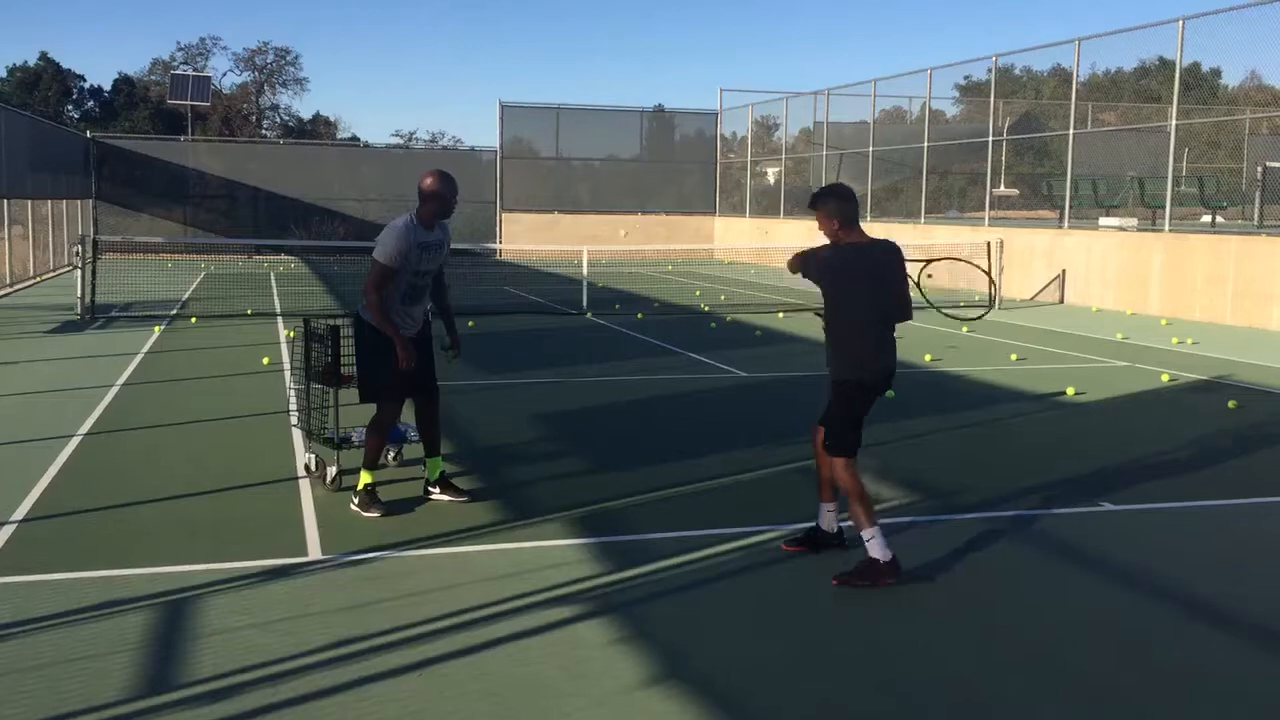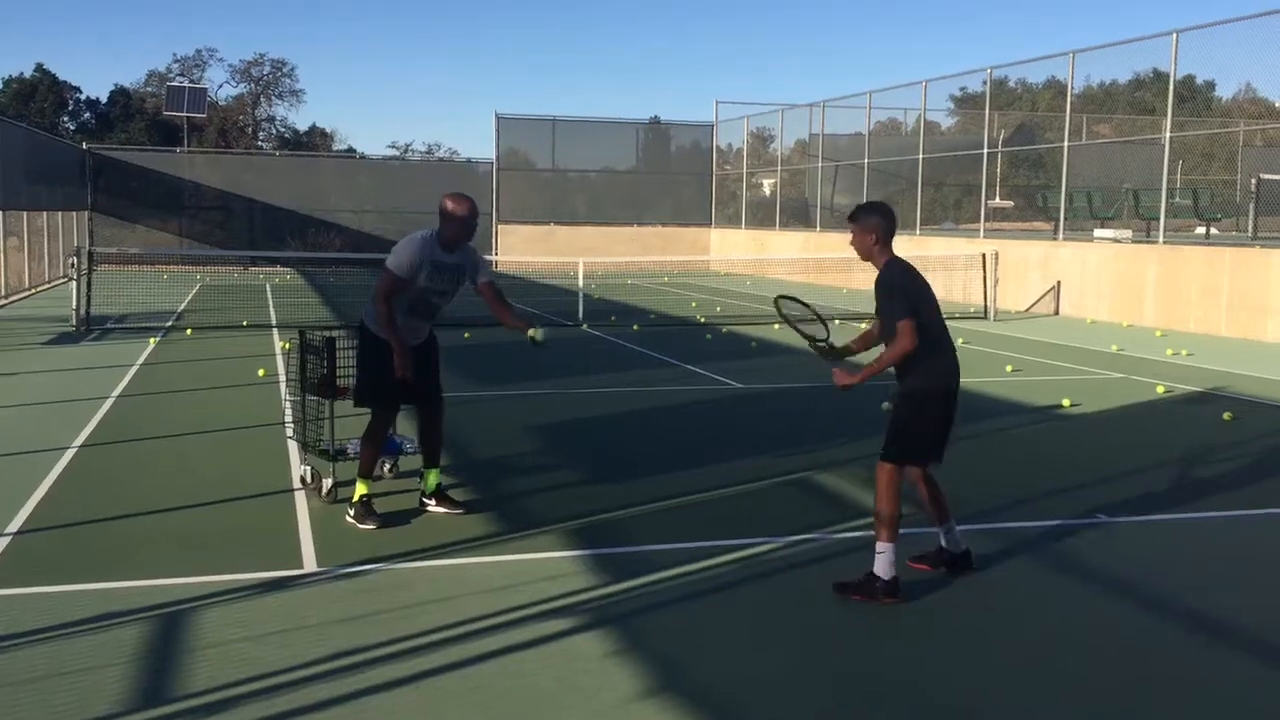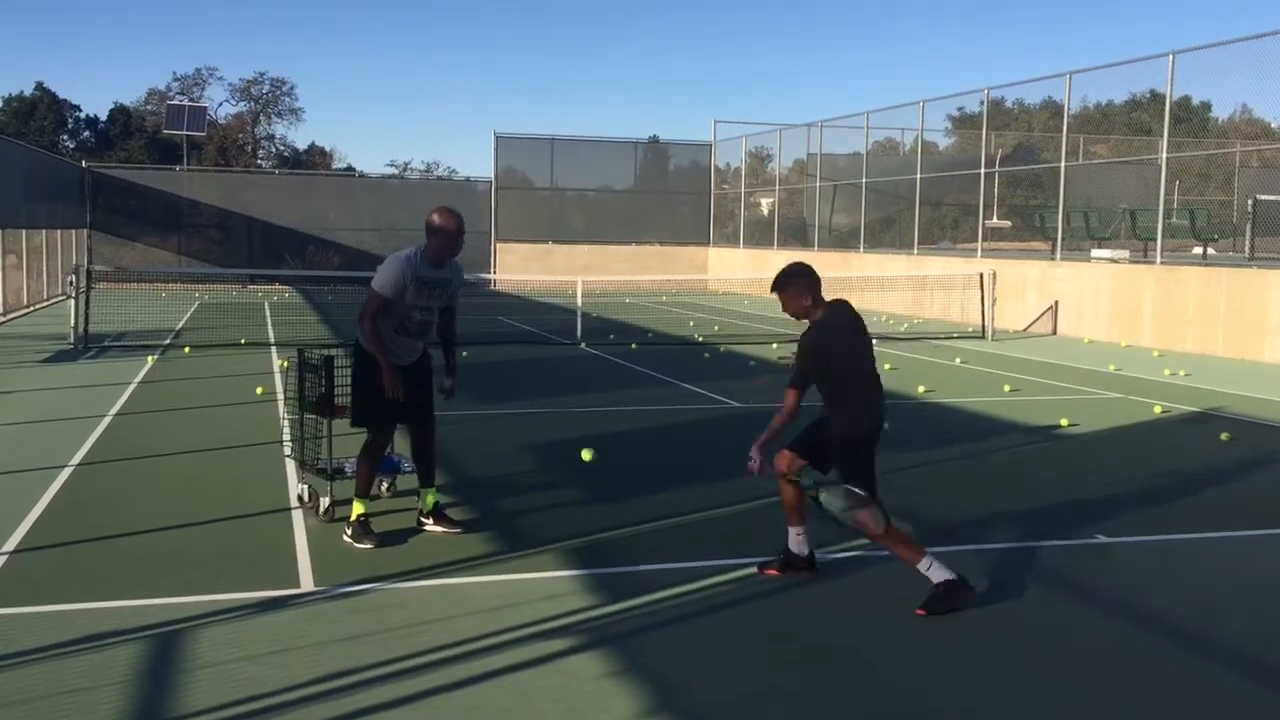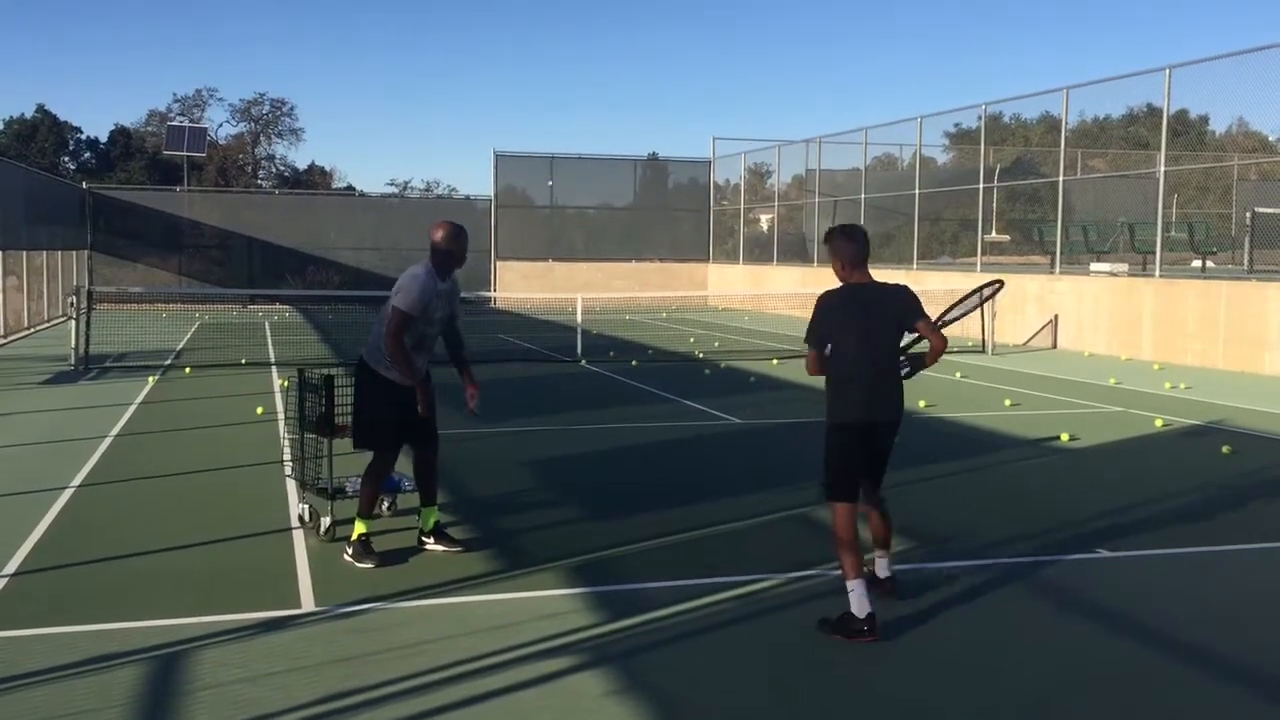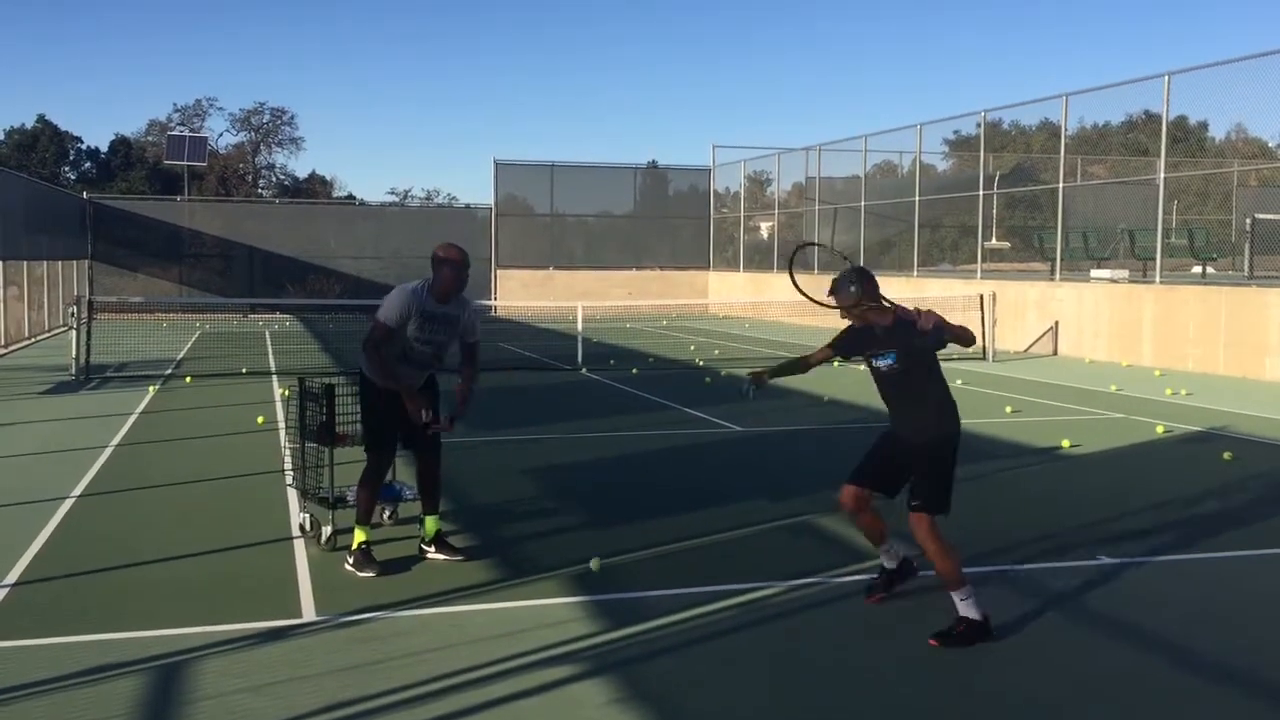
dt=0.7s
person 1, frame 1
left shoulder: (829, 259)
right shoulder: (890, 252)
left elbow: (795, 264)
right elbow: (901, 312)
left hip: (853, 371)
right hip: (879, 366)
left knee: (838, 462)
right knee: (824, 440)
left ankle: (881, 558)
right ankle: (827, 528)
person 1, frame 2
left shoulder: (893, 279)
right shoulder: (894, 274)
left elbow: (907, 343)
right elbow: (881, 331)
left wrist: (856, 376)
right wrist: (842, 350)
left hip: (928, 383)
right hip: (931, 382)
left knee: (888, 471)
right knee: (916, 467)
left ankle: (882, 577)
right ankle: (953, 549)
person 1, frame 3
left shoulder: (814, 341)
right shoulder: (843, 310)
left elbow: (790, 408)
left wrist: (760, 444)
left hip: (856, 426)
right hip: (840, 415)
left knee: (865, 518)
right knee: (784, 464)
left ankle: (947, 581)
right ankle: (799, 553)
person 1, frame 4
left shoulder: (830, 303)
right shoulder: (899, 296)
left elbow: (814, 366)
right elbow: (938, 343)
left hip: (847, 416)
right hip: (887, 413)
left knee: (842, 509)
right knee: (870, 492)
left ankle: (860, 615)
right ankle: (882, 573)
person 1, frame 5
left shoulder: (910, 324)
right shoulder: (860, 333)
left elbow: (967, 339)
right elbow: (812, 360)
left wrist: (941, 324)
right wrist: (770, 372)
left hip: (936, 434)
right hip: (902, 431)
left knee: (921, 523)
right knee: (850, 497)
left ankle: (973, 617)
right ankle: (894, 563)
person 2, frame 1
left shoulder: (442, 233)
right shoulder: (399, 234)
right elbow: (372, 292)
left wrist: (451, 329)
right wrist: (399, 341)
left hip: (417, 328)
right hip: (381, 332)
left knee: (429, 400)
right knee: (390, 408)
left ankle: (435, 478)
right ankle: (363, 488)
person 2, frame 2
left shoulder: (470, 258)
right shoulder: (415, 248)
left elbow: (495, 302)
right elbow: (381, 297)
left wrist: (529, 329)
right wrist: (399, 348)
left hip: (421, 339)
right hip: (382, 338)
left knee: (432, 409)
right knee: (384, 415)
left ankle: (431, 490)
right ankle: (359, 498)
person 2, frame 3
left shoulder: (454, 272)
right shoulder: (400, 266)
left elbow: (446, 323)
right elbow: (367, 317)
left wrist: (450, 370)
right wrist: (388, 368)
left hip: (415, 358)
right hip: (376, 357)
left knee: (425, 430)
right knee: (380, 435)
left ankle: (428, 508)
right ankle: (357, 518)
person 2, frame 4
left shoulder: (451, 287)
right shoulder: (417, 283)
left elbow: (452, 337)
right elbow: (392, 339)
left wrist: (469, 381)
right wrist: (422, 387)
left hip: (415, 376)
right hip: (381, 377)
left knee: (427, 447)
right knee: (385, 456)
left ankle: (429, 526)
right ankle: (359, 536)
person 2, frame 5
left shoulder: (465, 310)
right shoulder: (405, 298)
left elbow: (469, 362)
right elbow: (372, 347)
left wrist: (458, 409)
right wrist: (405, 395)
left hip: (422, 385)
right hip: (381, 385)
left knee: (430, 456)
right knee: (380, 461)
left ankle: (431, 537)
right ankle: (359, 545)
